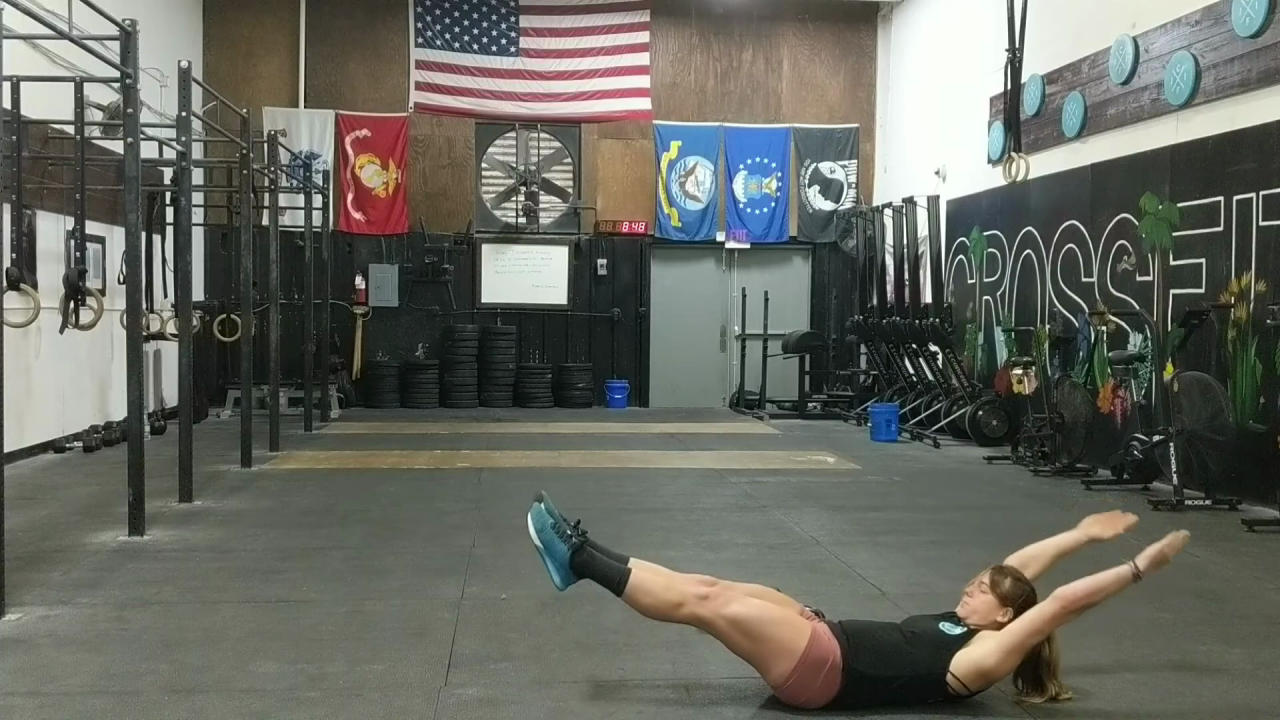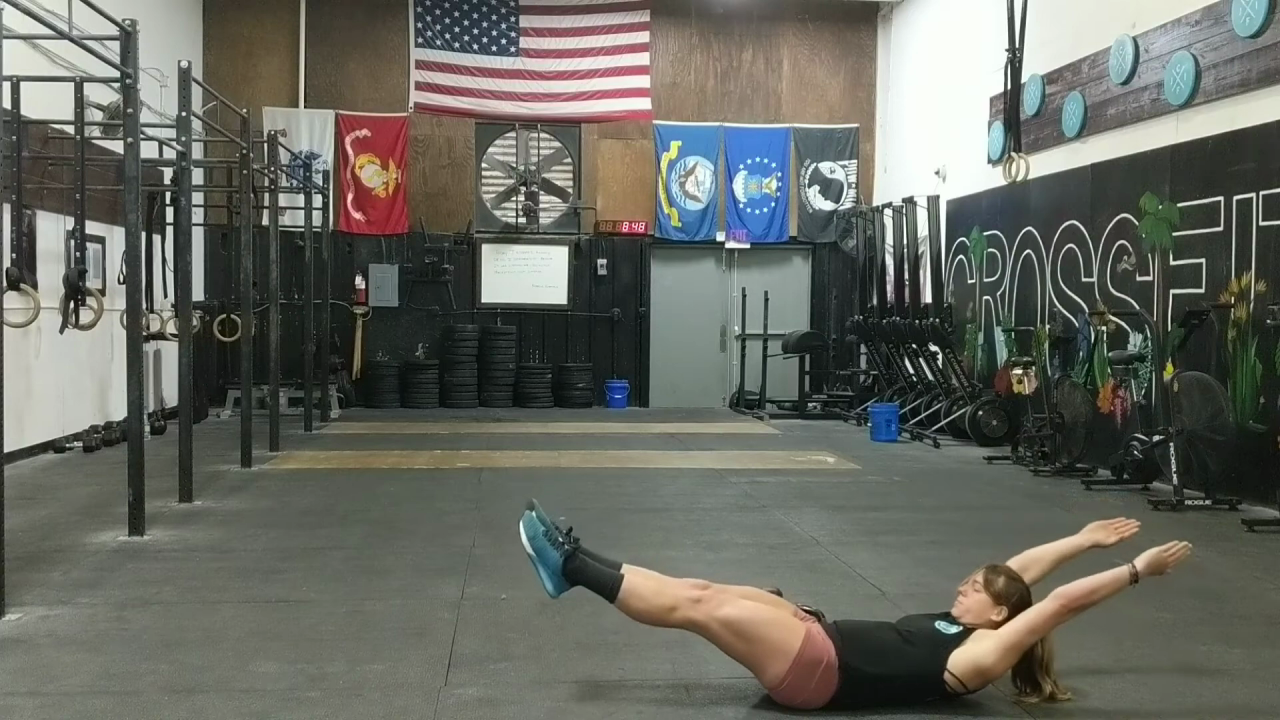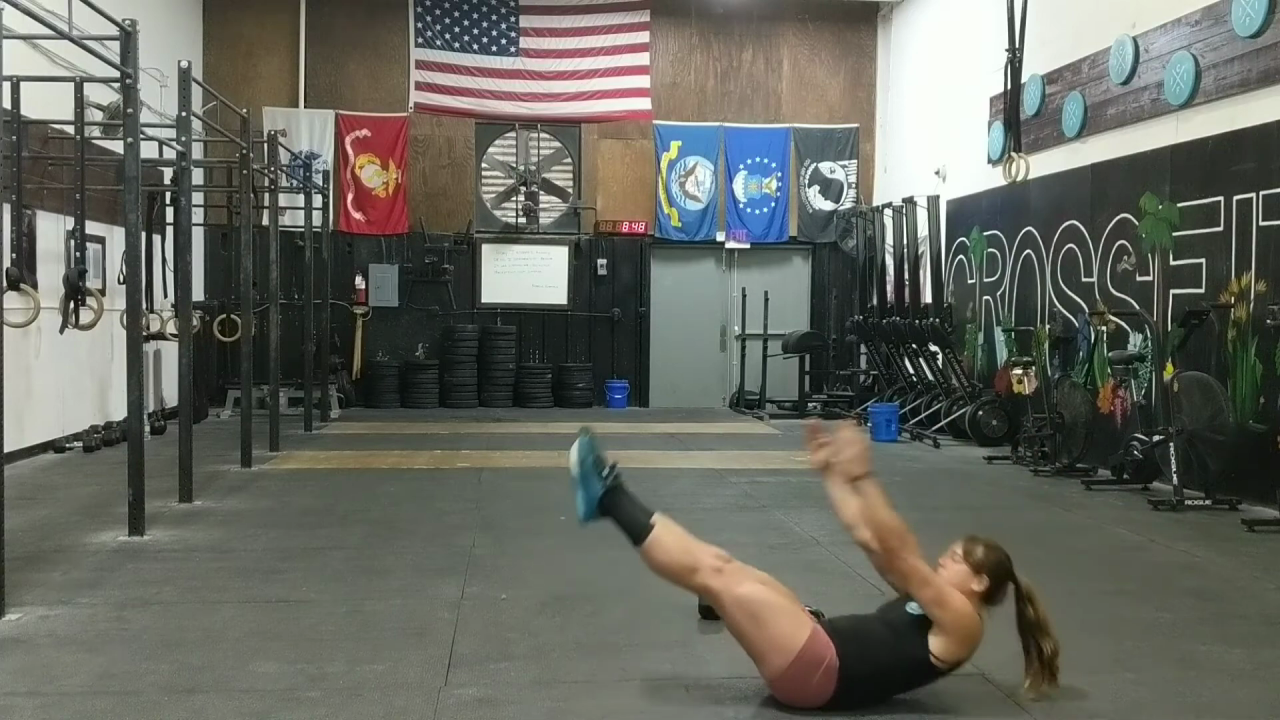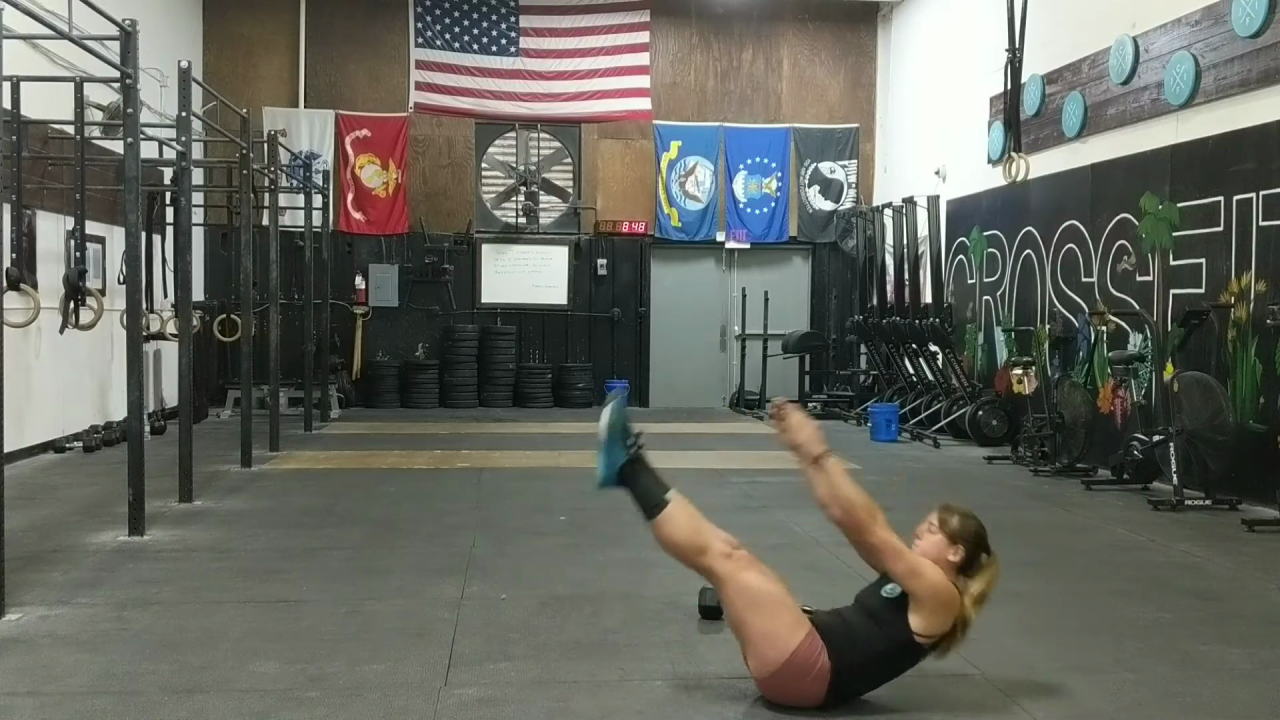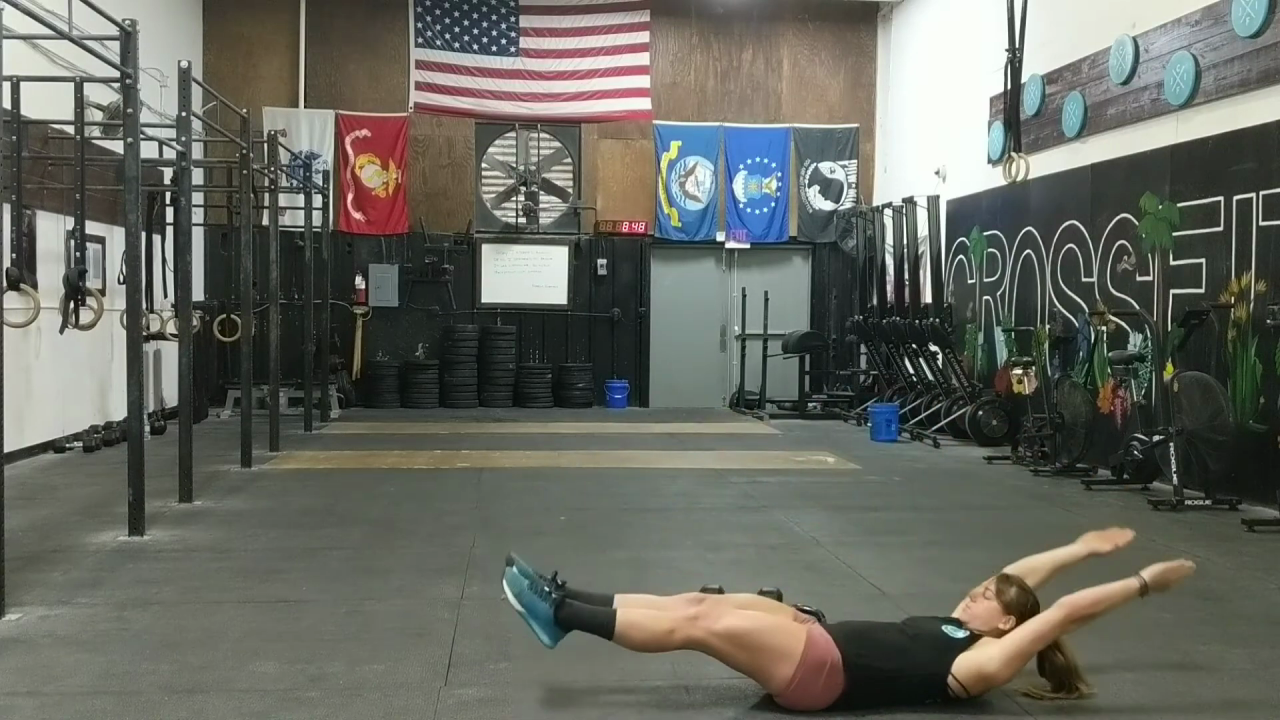
dt=0.5s
person 1, frame 1
left shoulder: (988, 655)
right shoulder: (965, 629)
left elbow: (1059, 603)
right elbow: (1012, 573)
left wrist: (1139, 566)
right wrist: (1082, 534)
left hip: (823, 669)
right hip: (825, 640)
left knee: (702, 599)
right knee: (708, 588)
left ankle: (582, 561)
right ankle: (584, 556)
person 1, frame 2
left shoulder: (986, 655)
right shoulder: (962, 629)
left elbow: (1061, 602)
right elbow: (1016, 568)
left wrist: (1138, 569)
right wrist: (1083, 540)
left hip: (820, 669)
right hip: (820, 639)
left knee: (697, 603)
right knee: (699, 590)
left ankle: (572, 569)
right ankle: (575, 561)
person 1, frame 3
left shoulder: (960, 620)
right shoulder: (930, 601)
left elbow: (898, 553)
right elbow: (868, 537)
left wrist: (861, 477)
right wrist: (831, 471)
left hip: (817, 674)
right hip: (823, 644)
left knee: (712, 574)
right knee: (719, 562)
left ankle: (610, 497)
right ankle: (611, 495)
person 1, frame 4
left shoulder: (939, 594)
right shoulder: (911, 576)
left elbow: (867, 527)
right elbow: (845, 516)
left wrist: (819, 456)
right wrist: (804, 452)
left hip: (808, 674)
right hip: (808, 656)
left knee: (721, 556)
right knee: (725, 550)
left ankle: (629, 466)
right ankle: (629, 465)
person 1, frame 5
left shoulder: (988, 664)
right shoulder: (966, 632)
left elbow: (1062, 613)
right elbow: (1013, 575)
left wrist: (1142, 582)
right wrist: (1082, 547)
left hip: (821, 672)
right hip: (820, 642)
left knee: (696, 621)
right knee: (699, 604)
left ankle: (566, 613)
right ankle: (566, 604)
